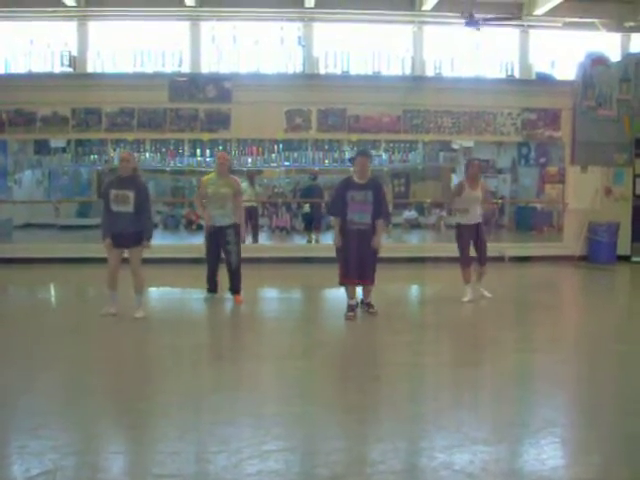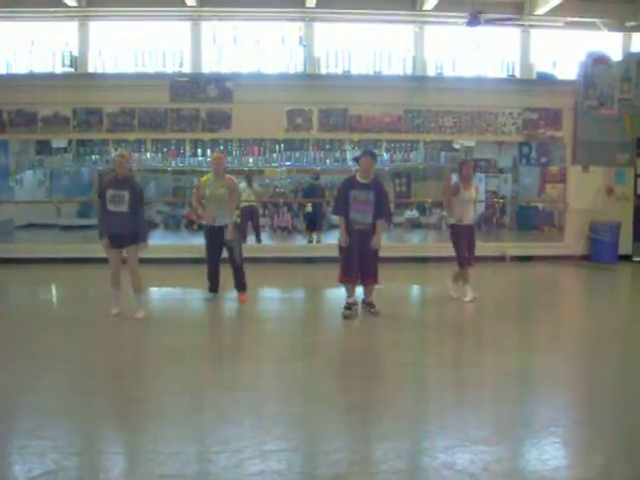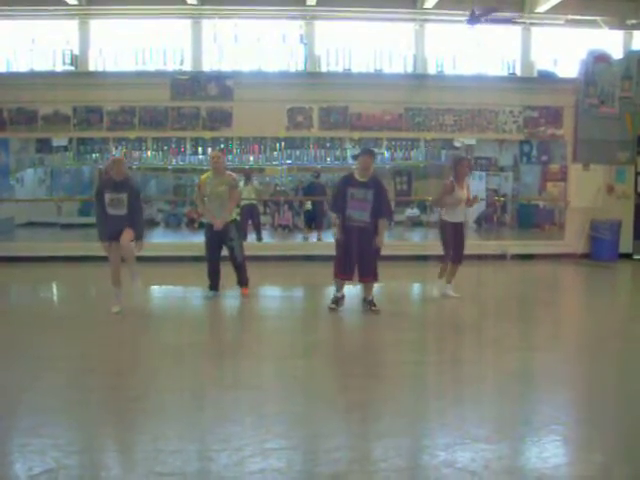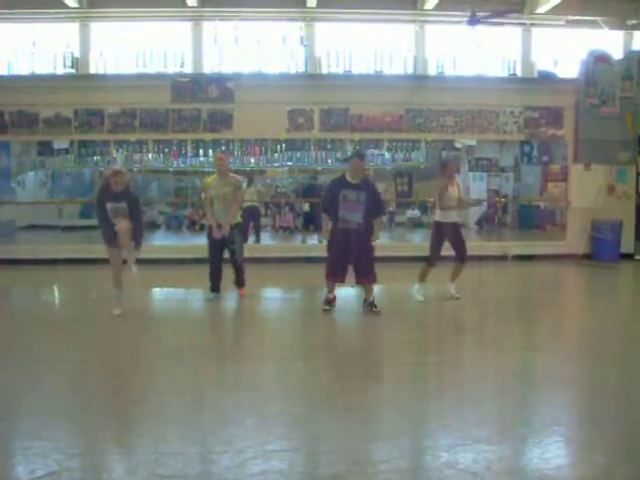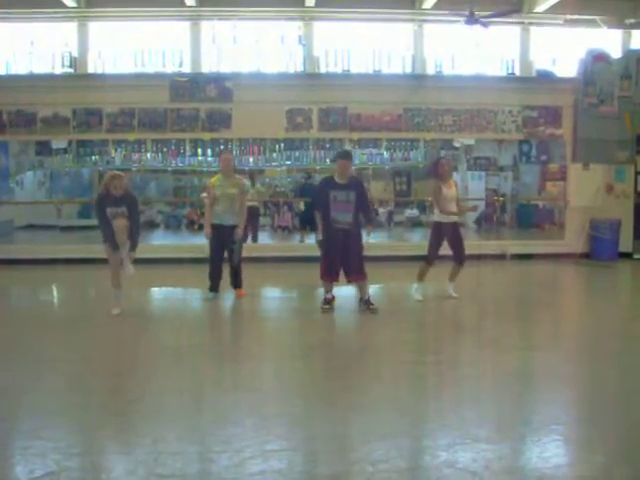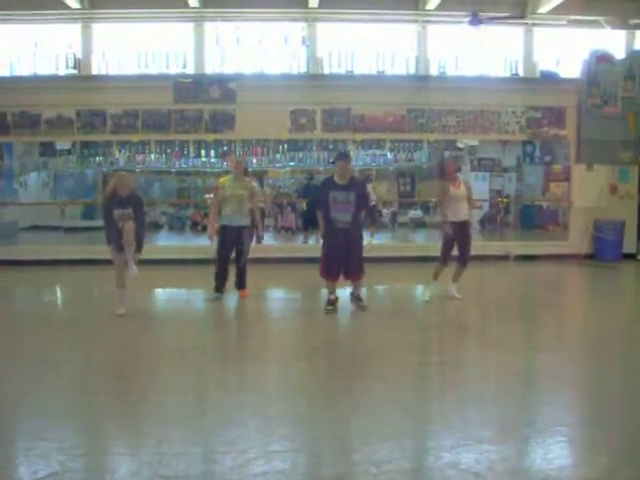
dt=0.2s
person 1, frame 1
left shoulder: (376, 186)
right shoulder: (344, 185)
left elbow: (382, 214)
right elbow: (336, 212)
left wrist: (378, 235)
right wrist: (336, 233)
left hip: (369, 235)
right hip: (348, 234)
left knee: (368, 269)
right knee: (348, 269)
left ankle: (366, 301)
right ankle: (351, 303)
person 1, frame 2
left shoulder: (378, 187)
right shoulder: (347, 184)
left elbow: (383, 215)
right elbow: (340, 211)
left wrist: (377, 236)
right wrist: (343, 232)
left hip: (370, 234)
right hip: (350, 233)
left knee: (370, 269)
right knee: (348, 268)
left ankle: (368, 301)
right ankle: (351, 303)
person 1, frame 3
left shoulder: (377, 185)
right shoulder: (345, 181)
left elbow: (383, 213)
right elbow: (336, 208)
left wrist: (380, 235)
right wrist: (336, 227)
left hip: (368, 232)
right hip: (347, 230)
left knee: (369, 267)
right knee: (342, 263)
left ankle: (368, 299)
right ankle: (338, 295)
person 1, frame 4
left shoulder: (369, 186)
right shoulder: (336, 184)
left elbow: (378, 212)
right elbow: (326, 209)
left wrist: (376, 231)
right wrist: (326, 228)
left hip: (362, 234)
right hip: (339, 233)
left knee: (366, 267)
right knee: (334, 266)
left ankle: (369, 300)
right ankle: (329, 296)
person 1, frame 5
left shoulder: (357, 185)
right shoulder: (325, 184)
left elbow: (364, 209)
right elbow: (318, 209)
left wrist: (360, 224)
right wrist: (320, 229)
left hip: (352, 232)
right hip: (330, 232)
left knee: (357, 266)
right knee: (329, 266)
left ankle: (365, 299)
right ankle: (328, 297)
person 1, frame 6
left shoulder: (358, 185)
right shoulder: (326, 184)
left elbow: (364, 206)
right elbow: (319, 207)
left wrist: (358, 220)
right wrist: (322, 225)
left hip: (353, 232)
right hip: (332, 232)
left knee: (355, 265)
right knee: (330, 265)
left ankle: (357, 294)
right ankle: (332, 297)
person 2, frame 1
left shoulder: (139, 185)
right shoulder: (110, 185)
left elbow: (146, 212)
right elbow: (106, 211)
left wrist: (147, 236)
right wrist: (105, 234)
left hip: (134, 233)
right hip: (115, 233)
left knee: (136, 269)
right knee: (112, 269)
left ankle: (139, 306)
right ankle: (112, 303)
person 2, frame 2
left shoulder: (135, 186)
right shoulder: (106, 186)
left elbow: (140, 213)
right elbow: (102, 211)
left wrist: (143, 238)
right wrist: (102, 235)
left hip: (131, 232)
right hip: (112, 233)
left knee: (133, 268)
right knee: (114, 269)
left ankle: (139, 307)
right ankle: (116, 303)
person 2, frame 3
left shoulder: (131, 187)
right shoulder: (102, 186)
left elbow: (138, 212)
right elbow: (100, 213)
left wrist: (139, 236)
right wrist: (103, 237)
left hip: (128, 226)
right hip: (110, 229)
left knee: (125, 244)
right knee: (114, 265)
left ankle: (134, 274)
right ankle: (117, 301)
person 2, frame 4
left shoulder: (131, 196)
right shoulder: (102, 195)
left elbow: (137, 219)
right elbow: (102, 221)
left wrist: (138, 244)
right wrist: (111, 243)
left hip: (128, 230)
right hip: (111, 233)
left knee: (121, 227)
right knee: (115, 267)
left ankle: (131, 261)
right ankle: (118, 303)
person 2, frame 5
left shoulder: (130, 198)
right shoulder: (102, 199)
left elbow: (135, 222)
right elbow: (103, 224)
left wrist: (132, 248)
right wrist: (114, 247)
left hip: (125, 230)
right hip: (110, 235)
left knee: (119, 224)
right knee: (114, 267)
left ankle: (126, 260)
right ankle: (117, 303)
person 2, frame 6
left shoulder: (136, 199)
right shoulder: (109, 200)
left elbow: (140, 223)
right elbow: (109, 226)
left wrist: (139, 248)
right wrist: (119, 249)
left hip: (130, 232)
right hip: (114, 234)
left knee: (129, 226)
right knee: (119, 267)
left ankle: (131, 262)
right ankle: (121, 303)
person 3, frame 1
left shoulder: (234, 182)
right shoulder: (206, 181)
left elbow: (240, 206)
right elbow: (198, 201)
left wrist: (242, 228)
right wrist: (203, 215)
left hip: (230, 225)
right hip: (212, 226)
left knee: (233, 260)
right knee: (212, 260)
left ankle: (236, 291)
right ankle: (212, 290)
person 3, frame 2
left shoulder: (231, 181)
right shoulder: (203, 181)
left elbow: (233, 204)
right elbow: (195, 200)
left wrist: (229, 227)
right wrist: (204, 214)
left hip: (228, 224)
right hip: (211, 226)
left knee: (236, 258)
right knee: (212, 260)
left ankle: (241, 289)
right ankle: (213, 289)
person 3, frame 3
left shoulder: (231, 178)
right shoulder: (204, 180)
left elbow: (233, 201)
right elbow: (199, 201)
left wrist: (222, 220)
right wrist: (211, 218)
left hip: (229, 221)
right hip: (211, 223)
left knee: (237, 255)
right knee: (212, 257)
left ankle: (244, 284)
right ankle: (213, 287)
person 3, frame 4
left shoulder: (236, 180)
right shoulder: (209, 182)
left elbow: (237, 204)
right elbow: (208, 205)
left wrist: (227, 224)
right wrist: (213, 225)
left hip: (232, 224)
right hip: (215, 226)
left knee: (237, 257)
right knee: (214, 259)
left ankle: (240, 285)
right ankle: (214, 289)
person 3, frame 5
left shoulder: (241, 182)
right shoulder: (213, 182)
left elbow: (243, 206)
right elbow: (209, 205)
left wrist: (241, 226)
right wrist: (207, 226)
left hip: (235, 225)
right hip: (218, 225)
left knee: (235, 258)
right knee: (215, 258)
left ankle: (238, 286)
right ankle: (213, 289)
person 3, frame 6
left shoulder: (250, 184)
right shoulder: (223, 183)
left elbow: (254, 207)
right elbow: (215, 205)
left wrist: (259, 227)
right wrist: (211, 225)
left hip: (244, 225)
right hip: (226, 225)
left knee: (242, 258)
right knee: (222, 258)
left ankle: (242, 286)
right ankle: (218, 289)
person 4, frame 1
left shoulder: (482, 186)
right shoulder: (461, 186)
right elbow: (450, 204)
left wrist: (485, 211)
right wrist: (459, 209)
left hip: (477, 224)
right hip: (463, 225)
left knee: (482, 256)
right knee: (465, 258)
left ankle: (479, 286)
right ankle: (468, 290)
person 4, frame 2
left shoulder: (474, 186)
right shoulder: (455, 186)
right elbow: (447, 205)
left wrist: (472, 214)
right wrist: (455, 216)
left hip: (470, 225)
right hip: (457, 226)
left knee: (469, 259)
right knee: (463, 258)
left ankle: (453, 284)
right ankle: (468, 290)
person 4, frame 3
left shoulder: (466, 184)
right shoulder: (450, 184)
right elbow: (437, 202)
left wrist: (473, 201)
right wrist: (451, 203)
left hip: (459, 223)
right hip: (447, 223)
left knee: (457, 256)
right knee: (449, 255)
left ankle: (447, 286)
right ankle: (440, 284)
person 4, frame 4
left shoulder: (456, 184)
right shoulder: (443, 185)
left elbow: (460, 204)
right elbow: (441, 206)
left wrist: (472, 204)
right wrist: (456, 206)
left hip: (454, 224)
right hip: (441, 224)
left knee: (462, 256)
right knee: (432, 258)
left ankle: (451, 286)
right ankle: (419, 288)
person 4, frame 5
left shoulder: (454, 183)
right shoulder: (437, 186)
left elbow: (457, 205)
right elbow: (439, 207)
left wrist: (468, 209)
right wrist: (457, 213)
left hip: (453, 224)
right hip: (439, 224)
left knee: (461, 257)
right knee: (430, 258)
left ankle: (450, 286)
right ankle: (417, 287)
person 4, frame 6
left shoulder: (464, 183)
right shoulder: (444, 186)
left elbow: (470, 202)
right elbow: (442, 208)
left wrist: (476, 206)
right wrist: (446, 225)
left hip: (464, 223)
right hip: (451, 224)
left knee: (464, 259)
right knee: (444, 258)
left ankle: (453, 287)
right ankle: (430, 287)
